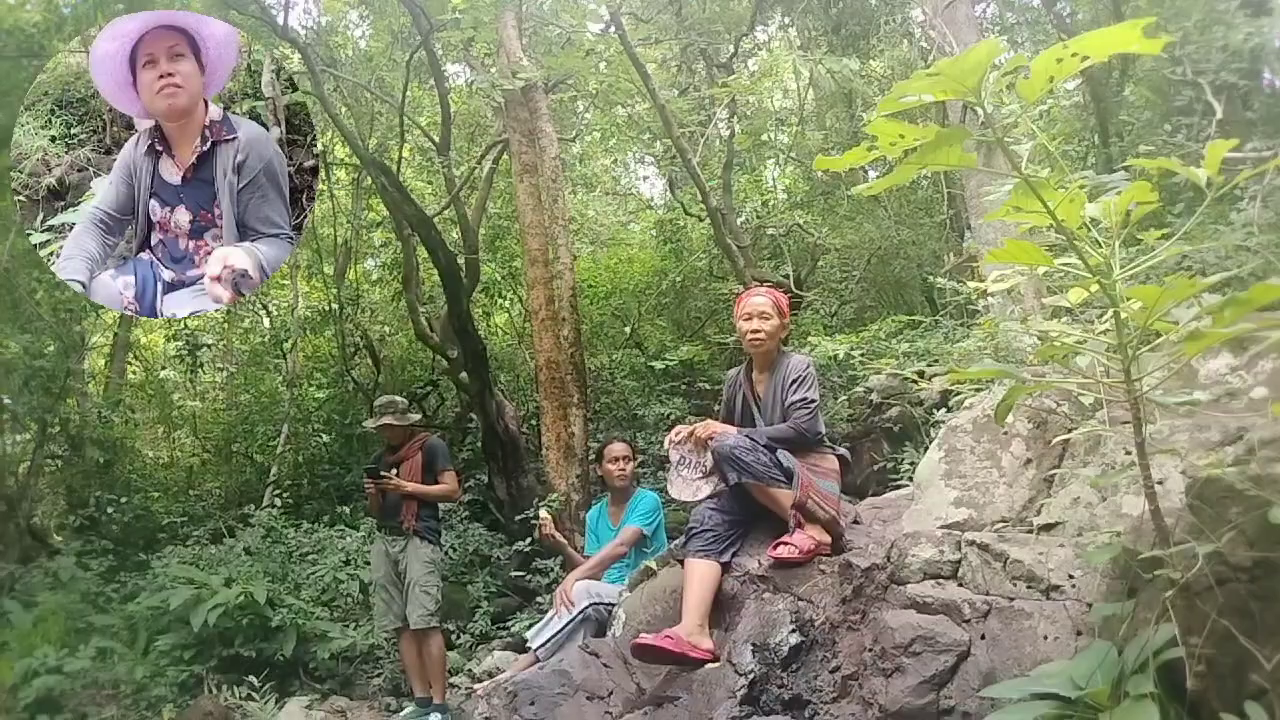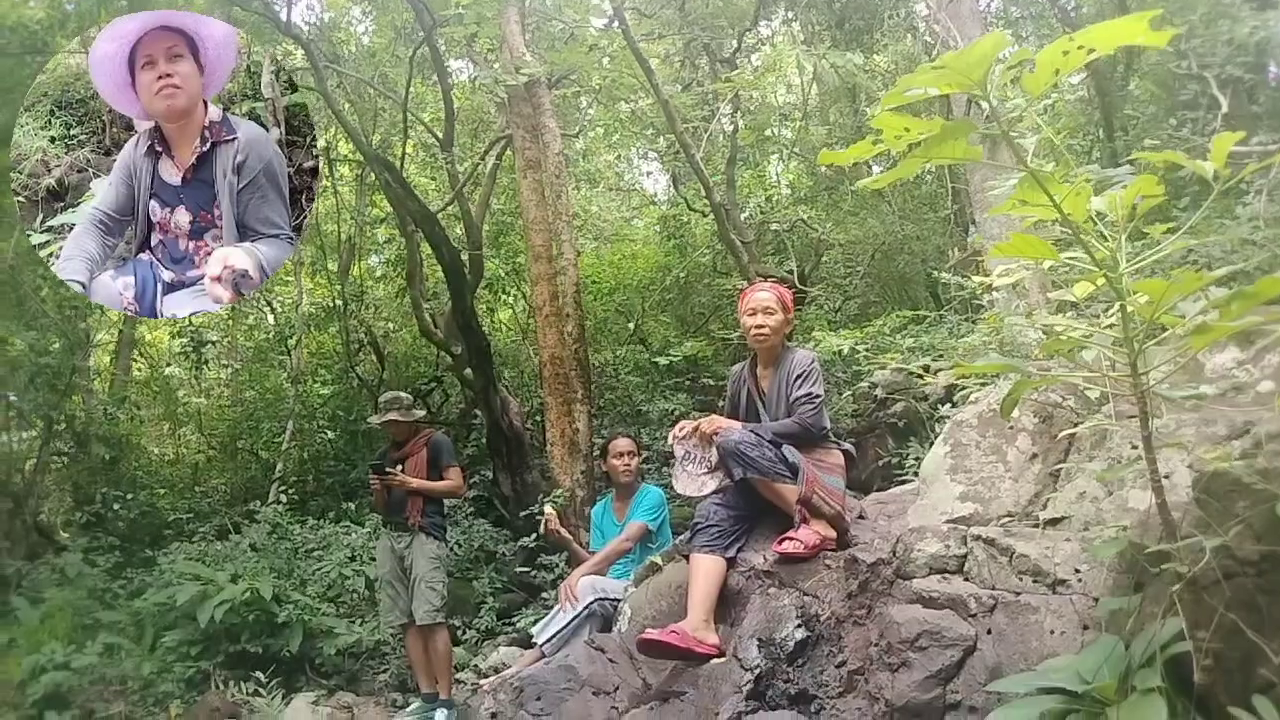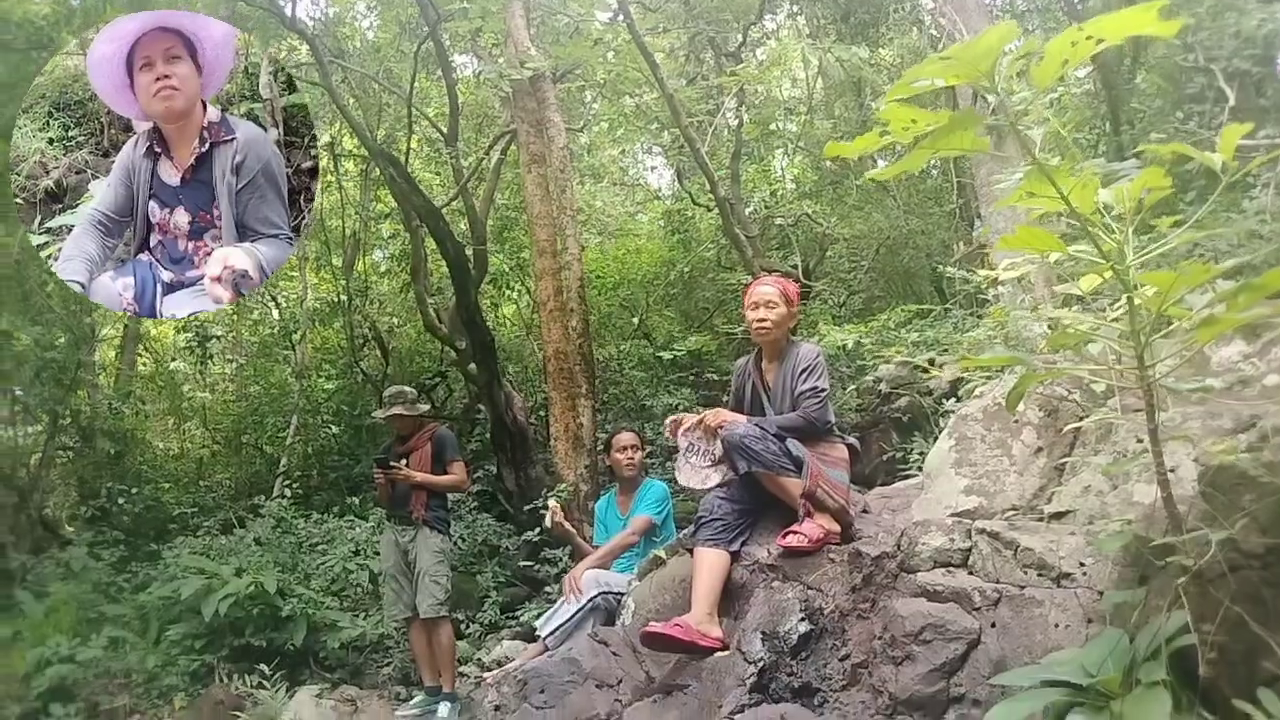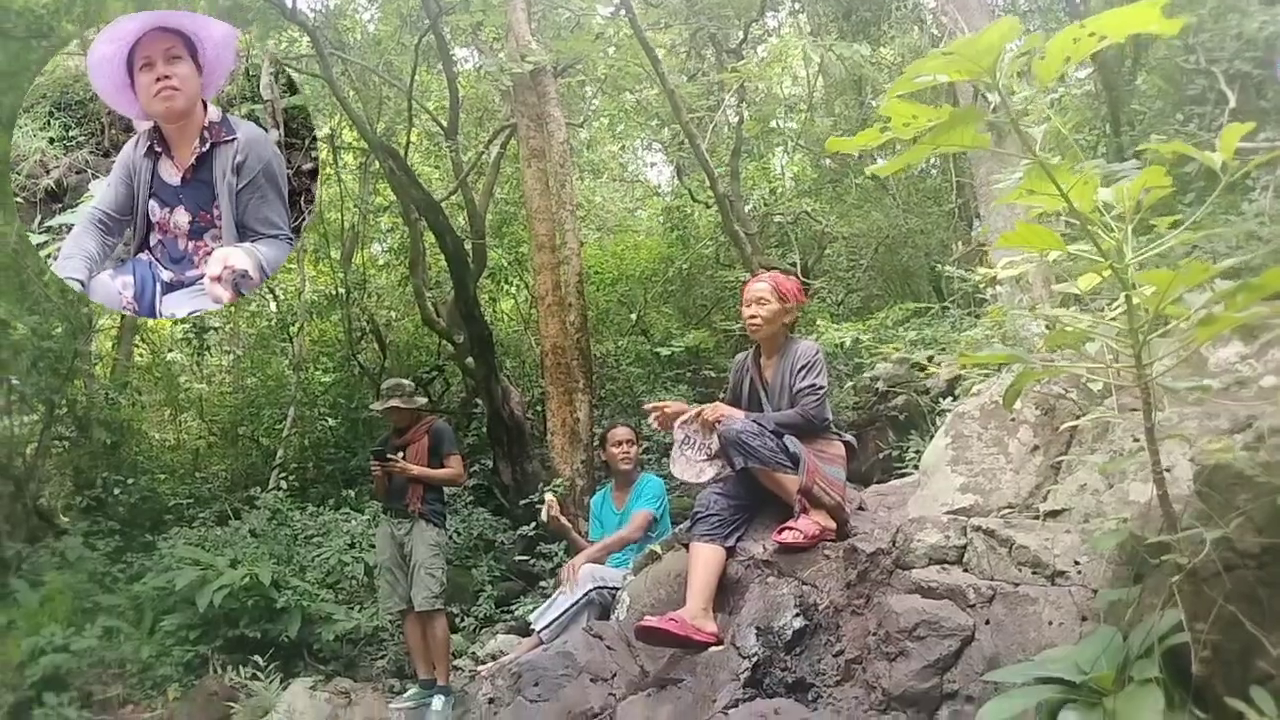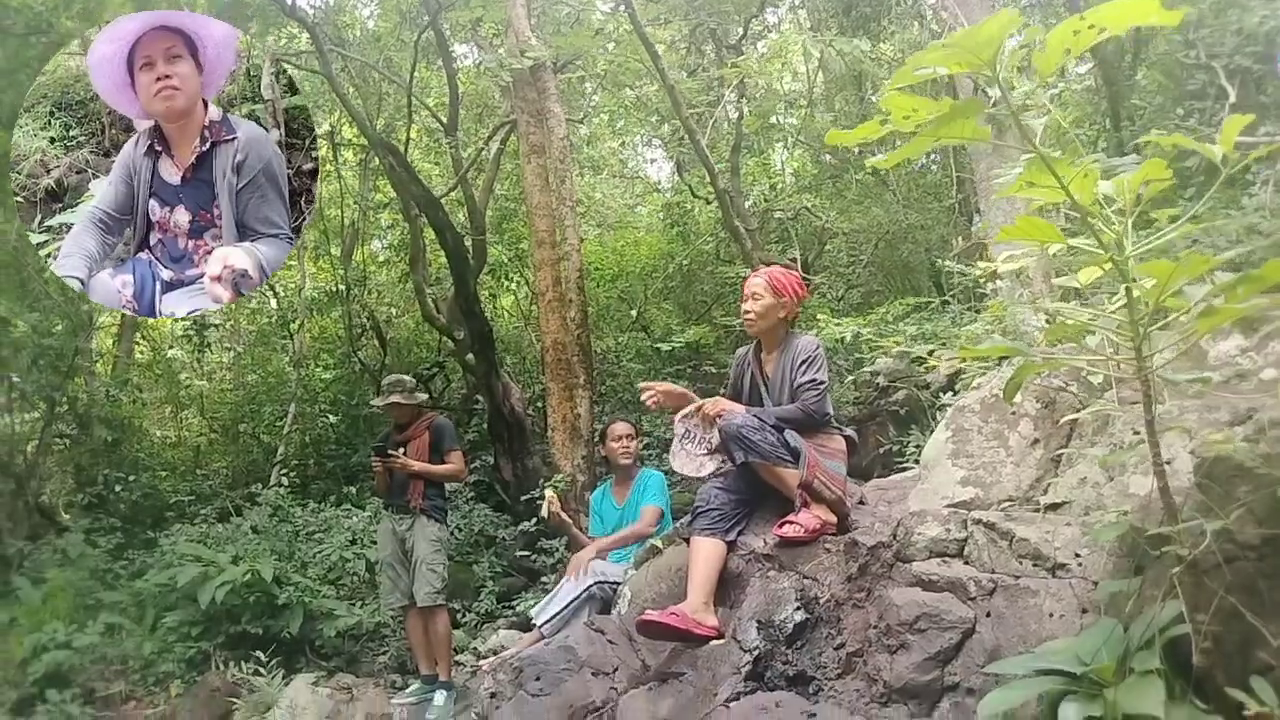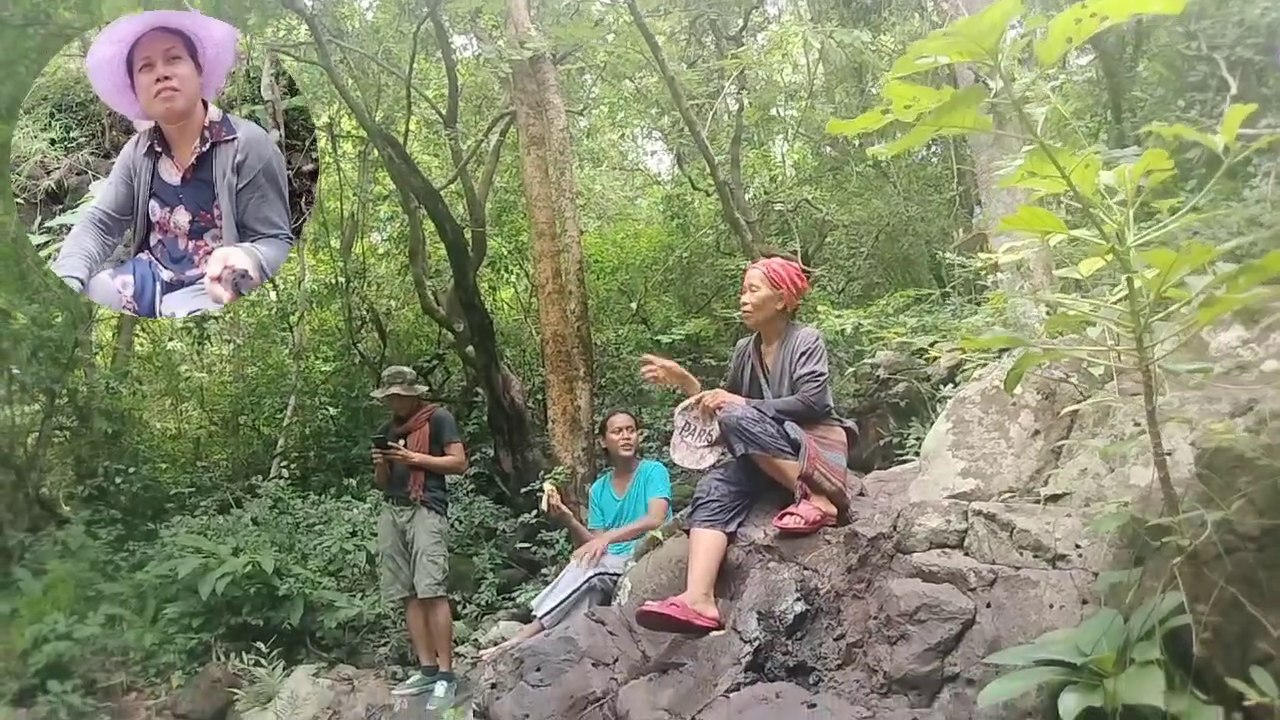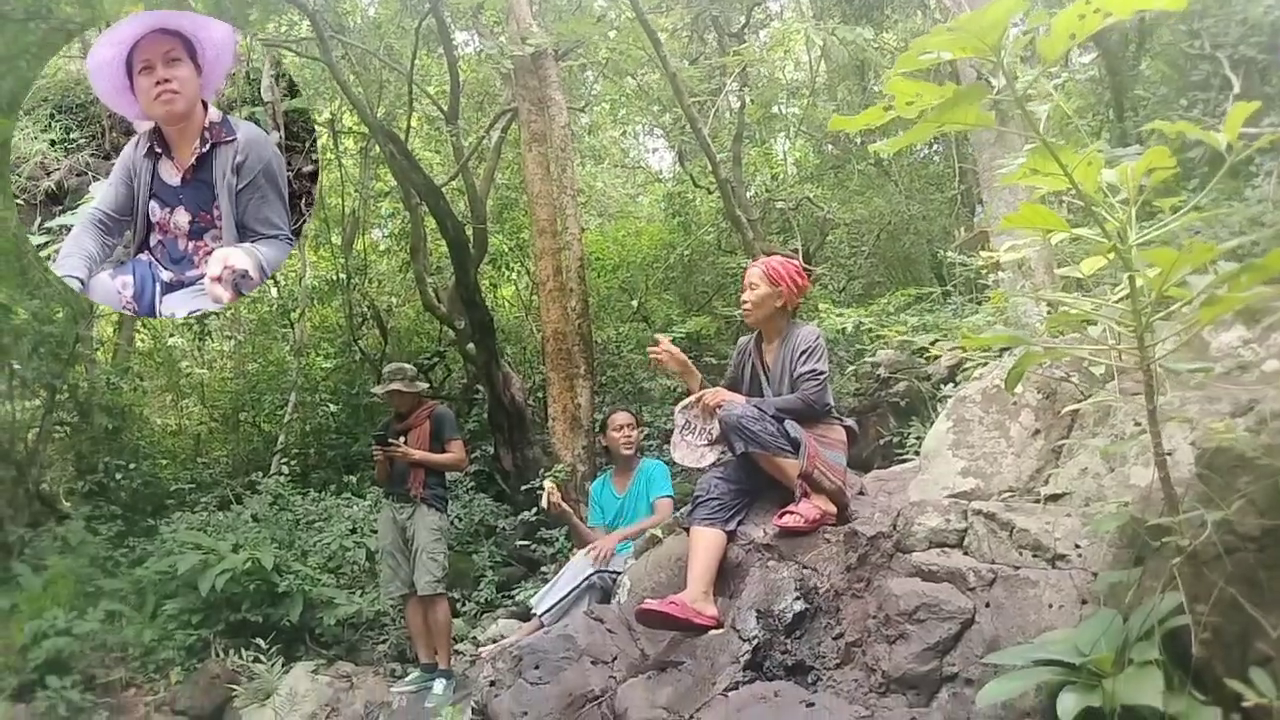
dt=0.1s
person 1, frame 1
left shoulder: (798, 367)
right shoulder: (735, 380)
left elbow: (803, 430)
right elbow: (723, 433)
left wrist: (734, 433)
right wrist: (695, 432)
left hip: (807, 475)
right hip: (760, 485)
left knee: (730, 447)
right knee: (706, 518)
left ankle: (811, 528)
right ankle: (693, 633)
person 1, frame 2
left shoulder: (803, 362)
right shoulder: (739, 375)
left elbow: (809, 425)
right elbow: (728, 428)
left wrist: (739, 429)
right wrist: (700, 428)
left hip: (812, 470)
right hip: (764, 481)
left knee: (736, 442)
right knee: (712, 513)
left ankle: (816, 522)
right ankle: (699, 628)
person 1, frame 3
left shoulder: (807, 356)
right shoulder: (745, 368)
left elbow: (813, 419)
right elbow: (732, 422)
left wrist: (744, 422)
right wrist: (700, 421)
left hip: (817, 464)
right hip: (770, 473)
left knee: (740, 436)
right knee: (716, 506)
left ankle: (820, 517)
right ankle: (703, 621)
person 1, frame 4
left shoulder: (806, 353)
right shoulder: (743, 364)
left elbow: (811, 416)
right elbow: (728, 415)
left wrist: (742, 418)
right wrist: (690, 413)
left hip: (813, 461)
right hip: (765, 471)
left knee: (737, 432)
right knee: (713, 501)
left ankle: (816, 513)
right ankle: (697, 615)
person 1, frame 5
left shoulder: (806, 348)
right shoulder: (744, 358)
left elbow: (812, 410)
right elbow: (724, 414)
left wrist: (743, 412)
right wrist: (685, 399)
left hip: (815, 455)
right hip: (767, 464)
left knee: (739, 427)
right knee: (714, 496)
left ankle: (817, 507)
right ankle: (699, 610)
person 1, frame 6
left shoulder: (806, 340)
right shoulder: (745, 350)
left elbow: (812, 402)
right elbow: (725, 405)
left wrist: (742, 404)
right wrist: (685, 382)
left hip: (814, 446)
right hip: (766, 457)
left knee: (739, 418)
right knee: (714, 487)
left ankle: (817, 499)
right ankle: (699, 600)
person 1, frame 7
left shoulder: (807, 338)
right shoulder: (746, 348)
left elbow: (812, 401)
right elbow: (722, 402)
left wrist: (743, 402)
right wrist: (686, 371)
left hip: (814, 445)
right hip: (767, 454)
left knee: (737, 417)
right knee: (713, 487)
left ankle: (817, 498)
right ankle: (698, 600)
person 2, frame 1
left shoulder: (431, 447)
right shoulder: (379, 459)
left elbow: (452, 491)
left wrist: (406, 487)
right wrist: (373, 495)
left hip: (418, 540)
right hip: (385, 542)
left knee: (425, 622)
right knee: (401, 624)
person 2, frame 2
left shoulder: (436, 443)
right shoulder: (384, 455)
left elbow: (457, 487)
left wrist: (411, 483)
right wrist: (379, 491)
left hip: (424, 536)
right hip: (390, 538)
left knee: (430, 617)
right knee: (406, 620)
person 2, frame 3
left shoulder: (440, 437)
right shoulder: (388, 449)
left elbow: (461, 481)
left wrist: (415, 477)
right wrist: (382, 485)
left hip: (428, 529)
right hip: (394, 531)
left knee: (435, 611)
right knee: (410, 614)
right ankle: (430, 690)
person 2, frame 4
left shoulder: (437, 431)
right shoulder: (385, 442)
left elbow: (458, 475)
left wrist: (412, 470)
right wrist: (379, 477)
left hip: (423, 522)
right hip: (390, 524)
left knee: (429, 604)
right knee: (405, 606)
left ankle: (443, 688)
right ankle: (424, 683)
person 2, frame 5
left shoulder: (438, 426)
right shoulder: (386, 438)
left elbow: (459, 470)
left wrist: (413, 466)
right wrist: (380, 474)
left hip: (425, 518)
right hip: (391, 520)
left knee: (431, 600)
right knee: (407, 602)
left ankle: (445, 684)
right ankle: (426, 678)
person 2, frame 6
left shoulder: (438, 418)
right shoulder: (386, 430)
left elbow: (459, 462)
left wrist: (413, 457)
right wrist: (381, 465)
left hip: (425, 510)
right hip: (392, 512)
left knee: (431, 591)
right knee: (407, 593)
left ankle: (446, 675)
right ankle: (427, 670)
person 2, frame 7
left shoulder: (439, 415)
right shoulder: (387, 426)
left elbow: (460, 460)
left wrist: (414, 455)
right wrist: (381, 462)
left hip: (425, 507)
right hip: (392, 509)
left knee: (431, 589)
right knee: (407, 591)
left ankle: (444, 672)
right ankle: (425, 667)
person 3, frame 1
left shoulder: (249, 144)
right shoulder: (139, 150)
left elbow: (278, 242)
right elbow: (100, 224)
left wrist: (247, 259)
right wrist: (66, 284)
left hip: (214, 291)
right hip: (149, 279)
person 3, frame 2
left shoulder: (249, 144)
right shoulder: (139, 151)
left elbow: (278, 243)
right elbow: (100, 225)
left wrist: (248, 260)
right wrist: (66, 285)
left hip: (213, 292)
right hip: (149, 280)
person 3, frame 3
left shoulder: (247, 145)
right shoulder: (137, 152)
left elbow: (277, 242)
right elbow: (99, 226)
left wrist: (247, 260)
right wrist: (65, 287)
left hip: (212, 291)
right hip: (148, 280)
person 3, frame 4
left shoulder: (248, 145)
right shoulder: (138, 152)
left elbow: (277, 243)
right elbow: (99, 224)
left wrist: (247, 260)
right wrist: (65, 284)
left hip: (212, 292)
right hip: (148, 280)
person 3, frame 5
left shoulder: (248, 144)
right shoulder: (138, 150)
left elbow: (277, 242)
right elbow: (99, 223)
left wrist: (247, 261)
right wrist: (65, 282)
left hip: (212, 290)
right hip: (148, 278)
person 3, frame 6
left shoulder: (248, 144)
right shoulder: (138, 151)
left elbow: (277, 242)
right elbow: (100, 224)
left wrist: (247, 261)
right wrist: (65, 282)
left hip: (212, 291)
right hip: (149, 279)
person 3, frame 7
left shoulder: (248, 145)
right shoulder: (138, 152)
left elbow: (277, 242)
right elbow: (99, 224)
left wrist: (247, 262)
right wrist: (65, 281)
left hip: (212, 290)
right hip: (148, 280)
person 4, frame 1
left shoulder: (647, 501)
right shoulder: (595, 515)
left elbow: (621, 547)
right elbow: (595, 573)
left wrist: (573, 577)
right wrist: (564, 548)
right hip: (606, 598)
left knee: (582, 591)
right knee: (582, 607)
left ankle: (519, 668)
person 4, frame 2
left shoulder: (652, 496)
right shoulder: (599, 511)
left elbow: (626, 542)
right elbow: (600, 568)
left wrist: (578, 573)
right wrist: (569, 544)
right hip: (612, 594)
left knee: (587, 586)
right knee: (588, 603)
left ankle: (525, 664)
person 4, frame 3
left shoulder: (655, 490)
right shoulder: (603, 505)
left elbow: (632, 536)
right elbow: (605, 563)
left wrist: (585, 565)
right wrist: (572, 538)
right hip: (616, 587)
left knee: (592, 580)
right knee: (591, 601)
left ankle: (531, 656)
person 4, frame 4
left shoulder: (652, 485)
right shoulder: (599, 501)
left elbow: (634, 532)
right elbow: (600, 558)
left wrist: (583, 558)
right wrist: (568, 533)
right hip: (611, 582)
left knee: (586, 575)
right knee: (586, 593)
left ankle: (526, 649)
person 4, frame 5
left shoulder: (652, 480)
right shoulder: (599, 497)
left elbow: (646, 527)
right elbow: (600, 553)
left wrist: (598, 546)
right wrist: (570, 529)
right hip: (612, 577)
left knee: (587, 574)
left ankle: (527, 644)
person 4, frame 6
left shoulder: (654, 472)
right shoulder: (598, 489)
left elbow: (655, 520)
right elbow: (600, 547)
left wrist: (606, 537)
right wrist: (569, 521)
right hip: (612, 569)
left knee: (587, 566)
left ankle: (527, 635)
person 4, frame 7
left shoulder: (654, 470)
right shoulder: (598, 488)
left elbow: (663, 518)
right elbow: (598, 544)
left wrist: (618, 536)
right wrist: (570, 519)
right hip: (612, 568)
left knee: (587, 561)
right knee: (587, 581)
left ankle: (527, 633)
